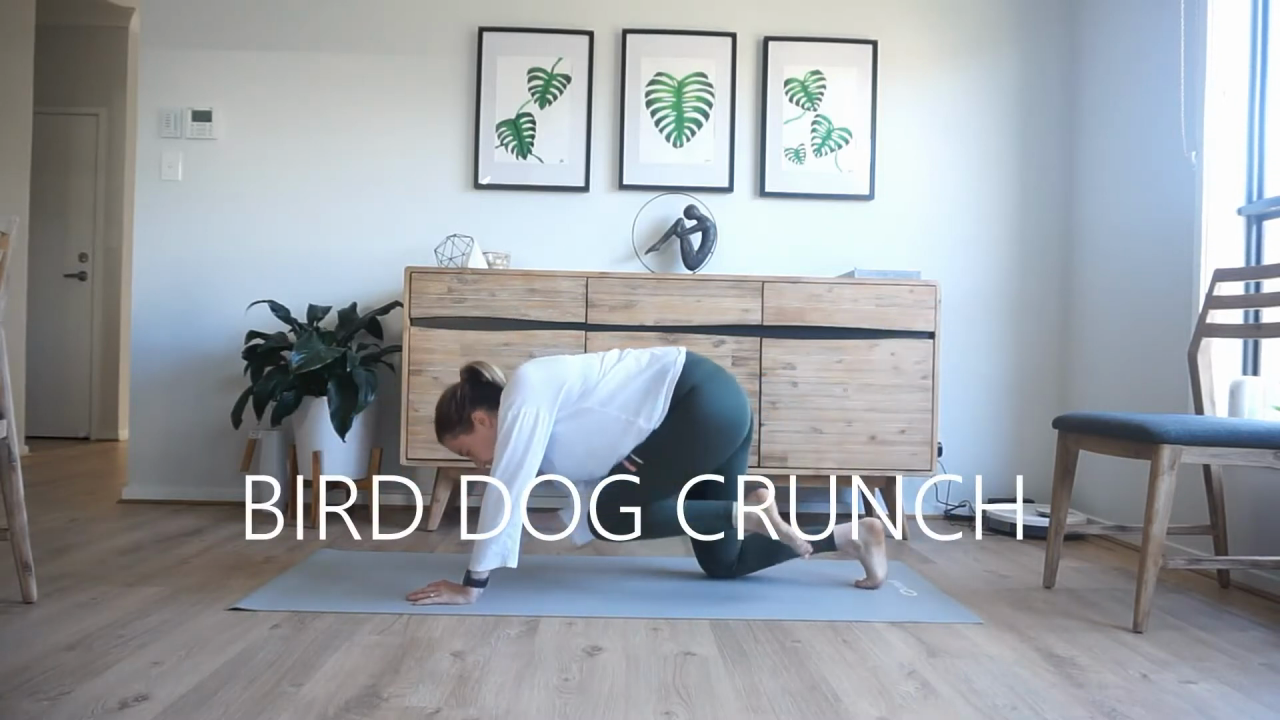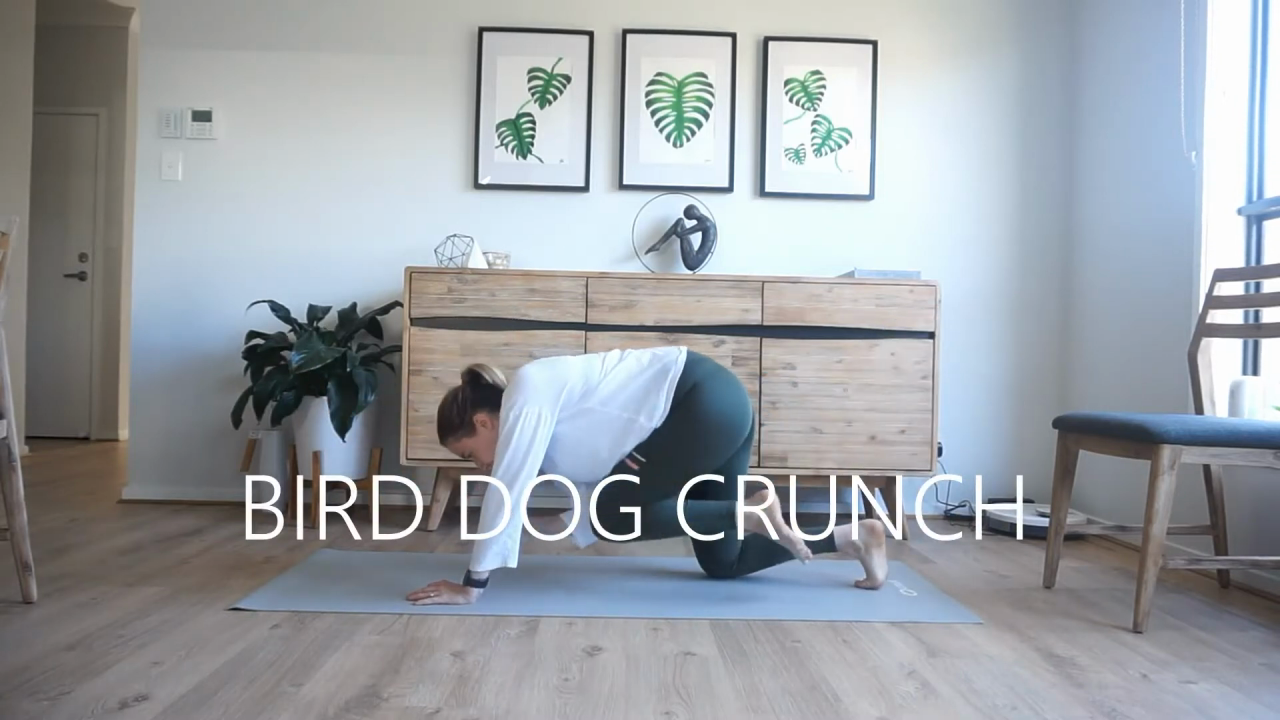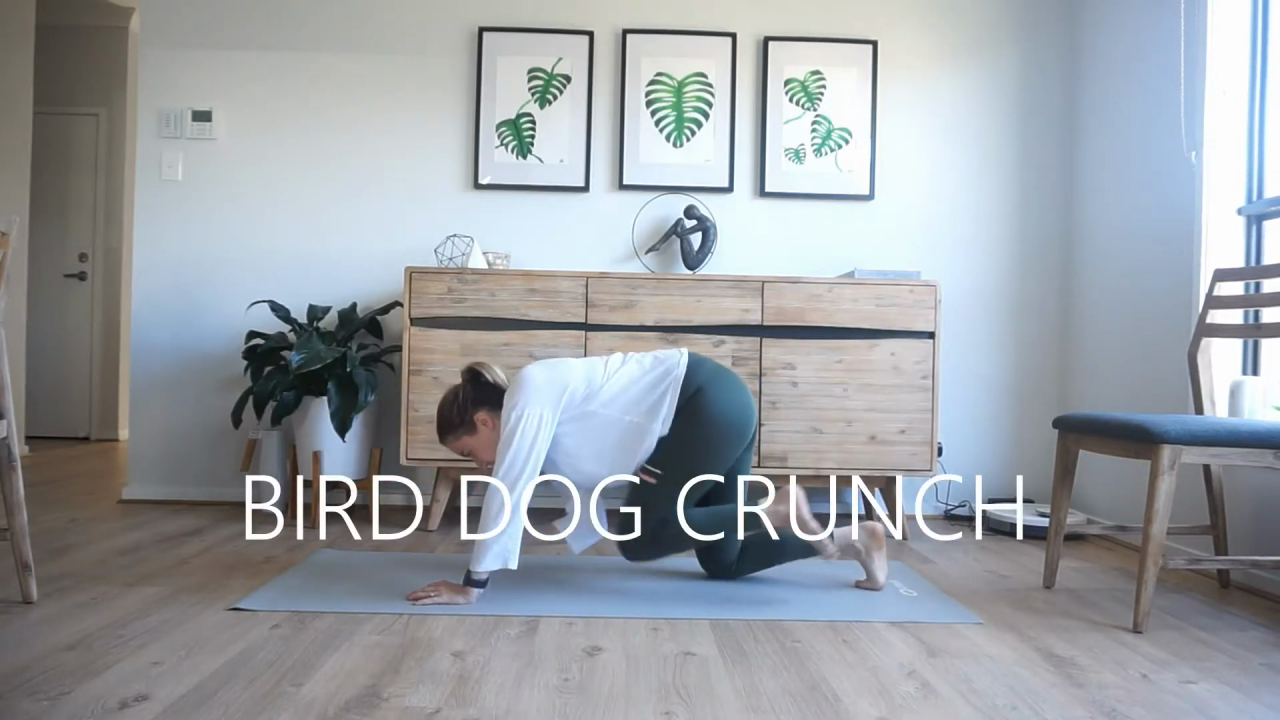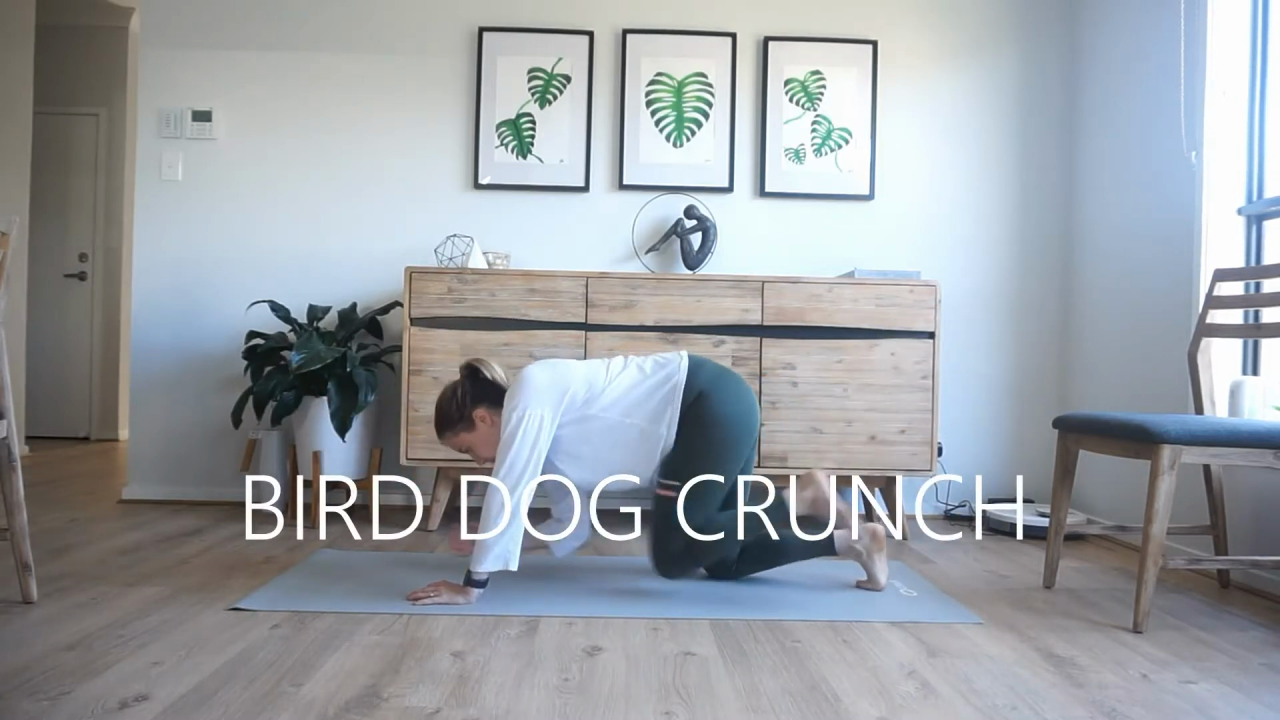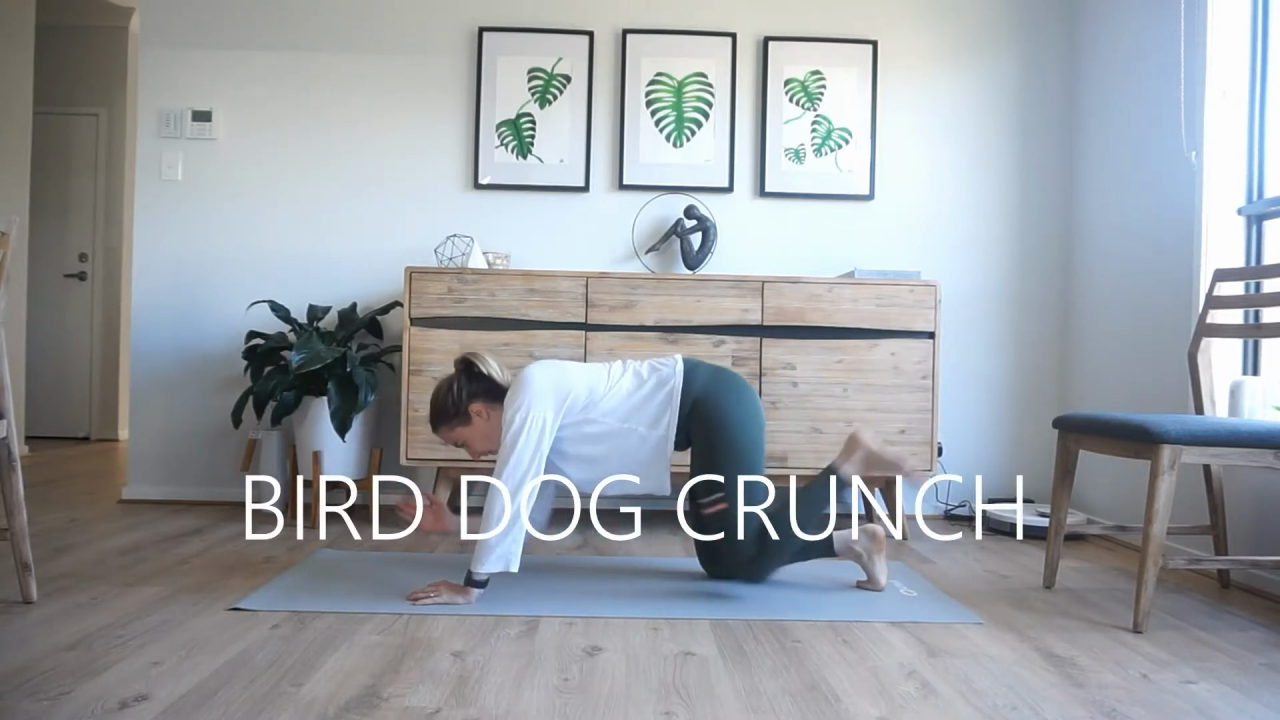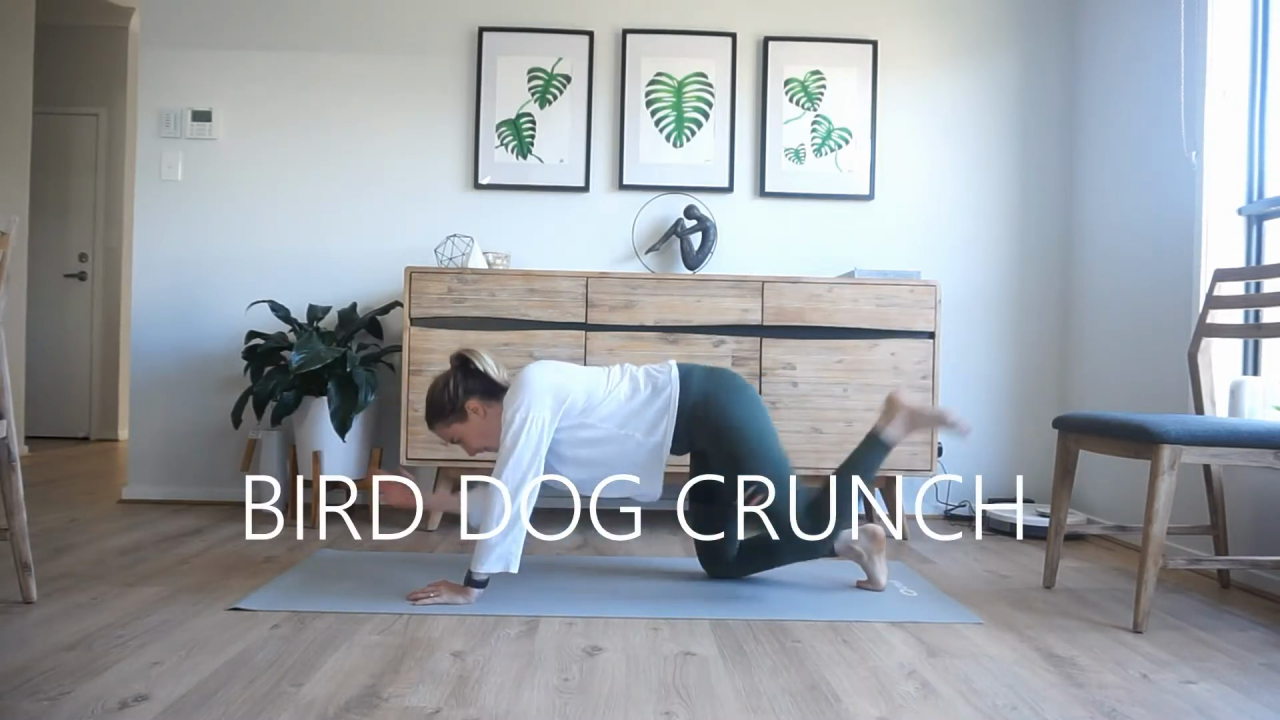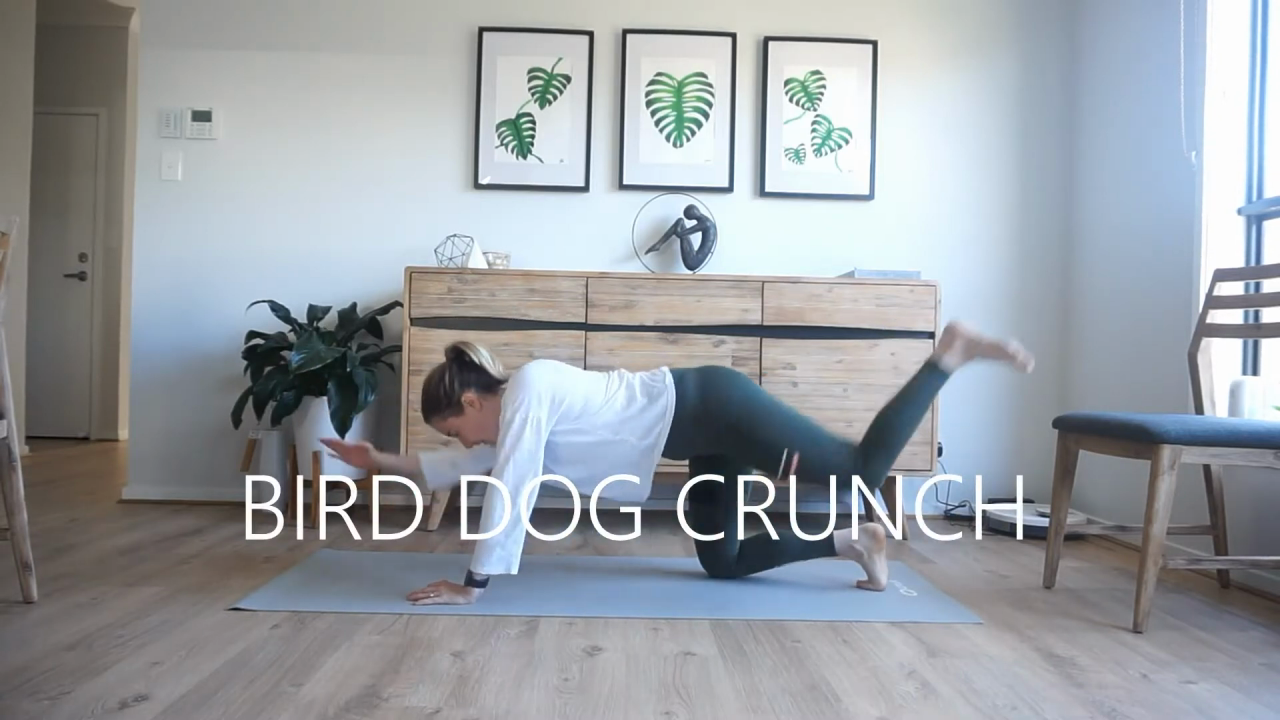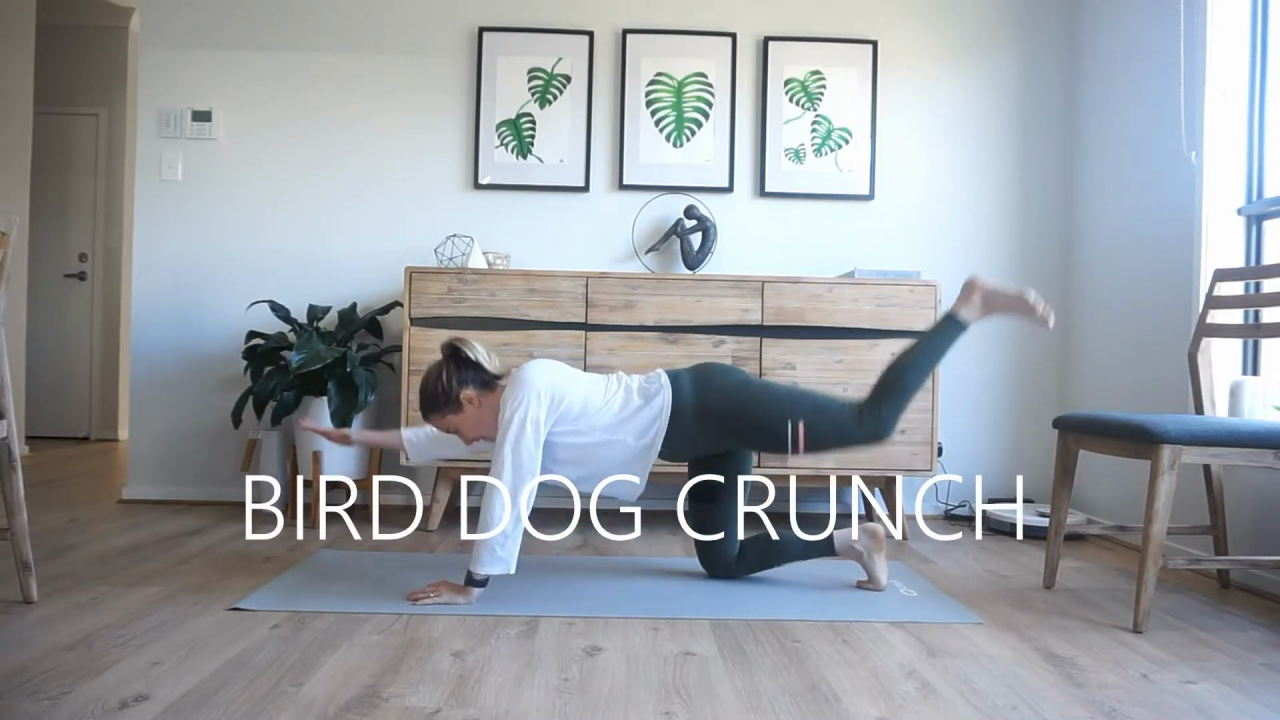
dt=0.1s
person 1, frame 1
left shoulder: (524, 390)
right shoulder: (547, 437)
left elbow: (506, 492)
right elbow: (590, 516)
left wrist: (471, 585)
right wrist: (496, 517)
left hip: (703, 398)
right hip: (715, 406)
left knee: (616, 518)
right knee: (721, 562)
left ankle: (748, 513)
right ankle: (850, 536)
person 1, frame 2
left shoulder: (528, 390)
right shoulder: (548, 438)
left elbow: (506, 493)
right elbow: (594, 517)
left wrist: (471, 583)
right wrist: (532, 532)
left hip: (704, 396)
right hip: (715, 404)
left knee: (620, 516)
right knee: (721, 561)
left ankle: (757, 512)
right ankle: (850, 535)
person 1, frame 3
left shoulder: (529, 392)
right shoulder: (548, 435)
left elbow: (507, 494)
right elbow: (591, 519)
left wrist: (472, 583)
right wrist: (526, 535)
left hip: (709, 400)
right hip: (718, 407)
left knee: (640, 540)
right knee: (722, 562)
left ankle: (774, 511)
right ankle: (851, 537)
person 1, frame 4
left shoulder: (529, 394)
right shoulder: (544, 431)
left elbow: (508, 496)
right elbow: (572, 526)
left wrist: (471, 583)
right wrist: (493, 539)
left hip: (712, 400)
right hip: (708, 406)
left knee: (674, 559)
right knee: (719, 560)
left ankle: (803, 499)
right ankle: (849, 535)
person 1, frame 5
left shoulder: (528, 394)
right shoulder: (540, 424)
left elbow: (509, 495)
right elbow: (532, 511)
left wrist: (472, 584)
right wrist: (452, 524)
left hip: (713, 404)
right hip: (711, 411)
left knee: (746, 560)
right knee: (725, 561)
left ankle: (846, 463)
right ankle: (850, 538)
person 1, frame 6
left shoulder: (528, 394)
right shoulder: (529, 413)
left elbow: (511, 499)
right elbow: (499, 495)
left wrist: (472, 584)
right wrist: (423, 499)
left hip: (707, 404)
right hip: (701, 414)
left knee: (808, 519)
right knee: (722, 560)
left ankle: (891, 424)
right ankle: (852, 540)
person 1, frame 7
left shoulder: (524, 392)
right shoulder: (524, 408)
left elbow: (509, 498)
right elbow: (469, 466)
left wrist: (472, 585)
right wrist: (387, 462)
left hip: (706, 409)
right hip: (704, 426)
left knee: (857, 467)
right knee: (723, 562)
left ankle: (948, 353)
right ankle: (851, 540)
person 1, frame 8
left shoulder: (523, 394)
right shoulder: (499, 408)
left elbow: (509, 503)
right elbow: (435, 440)
left wrist: (471, 582)
right wrist: (355, 436)
left hip: (706, 410)
right hip: (704, 431)
left knee: (869, 421)
right knee: (722, 559)
left ankle: (972, 303)
right ankle: (853, 540)
